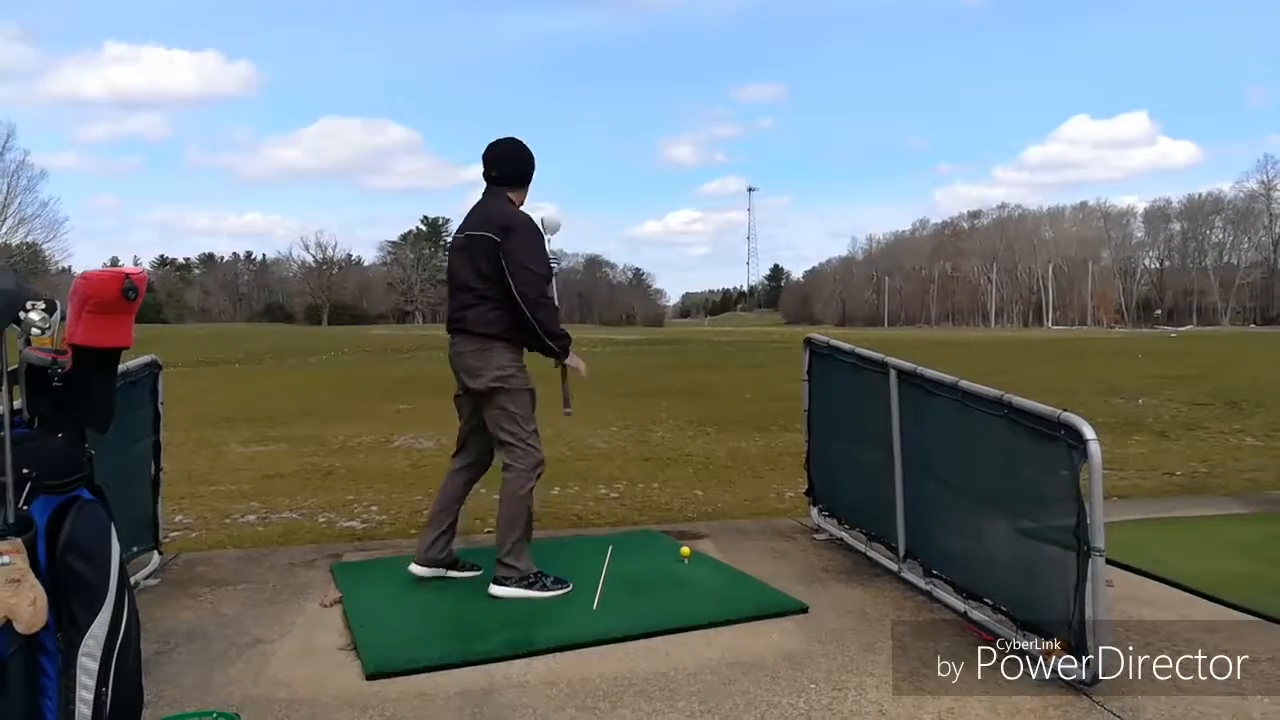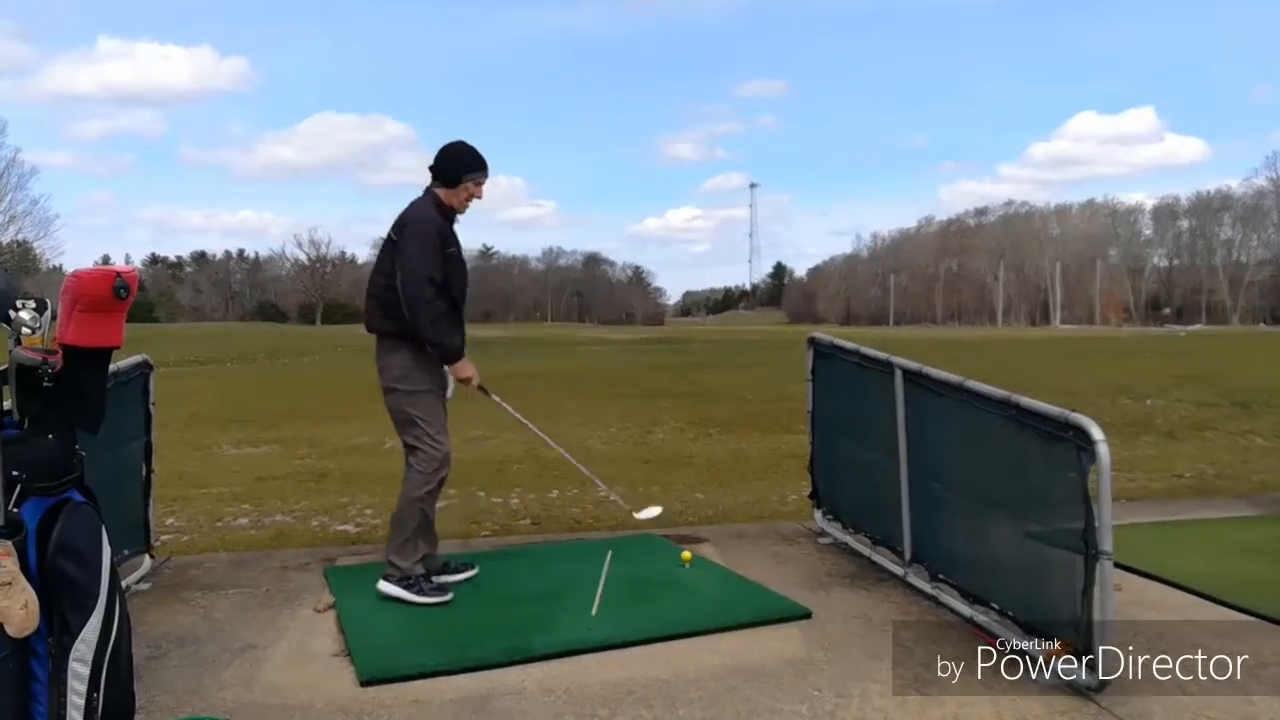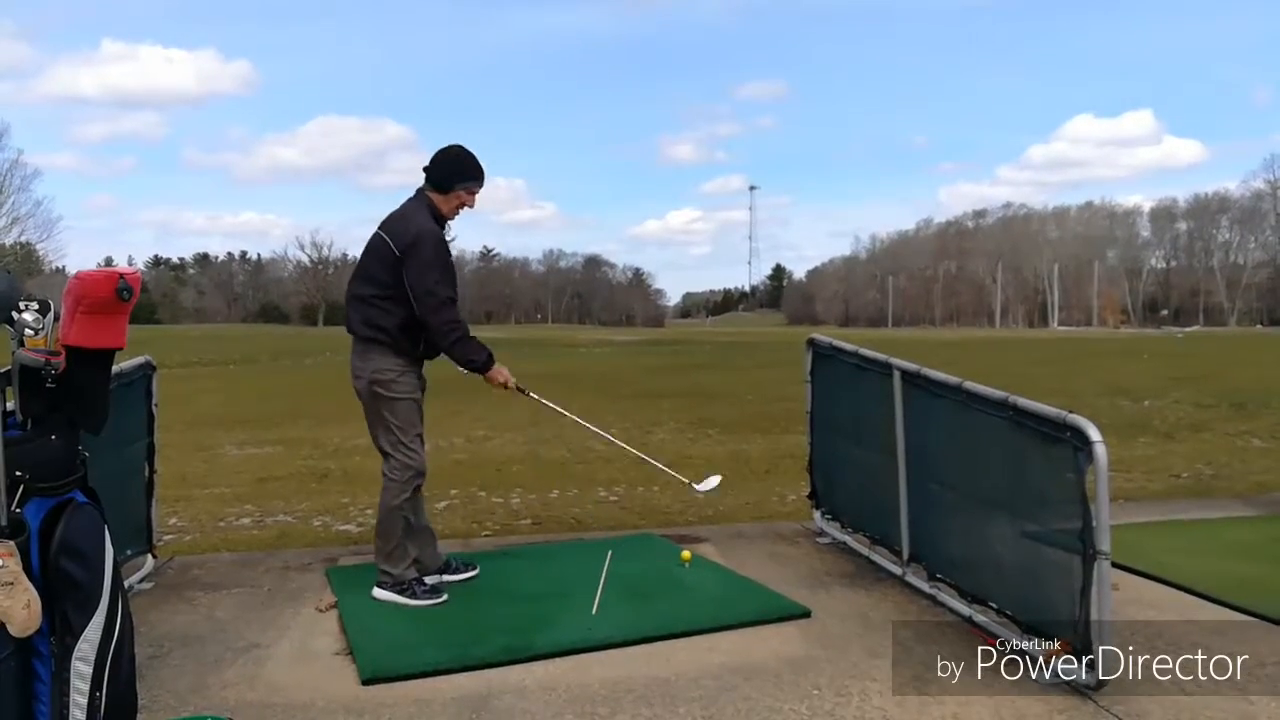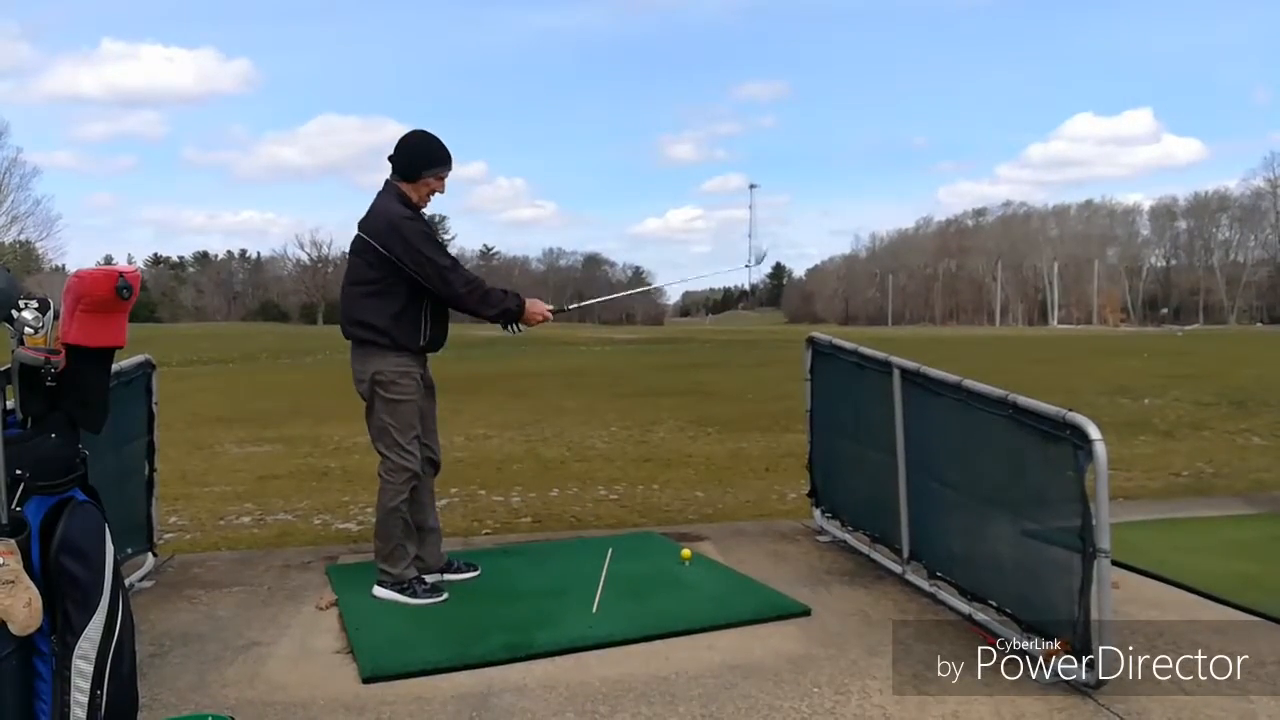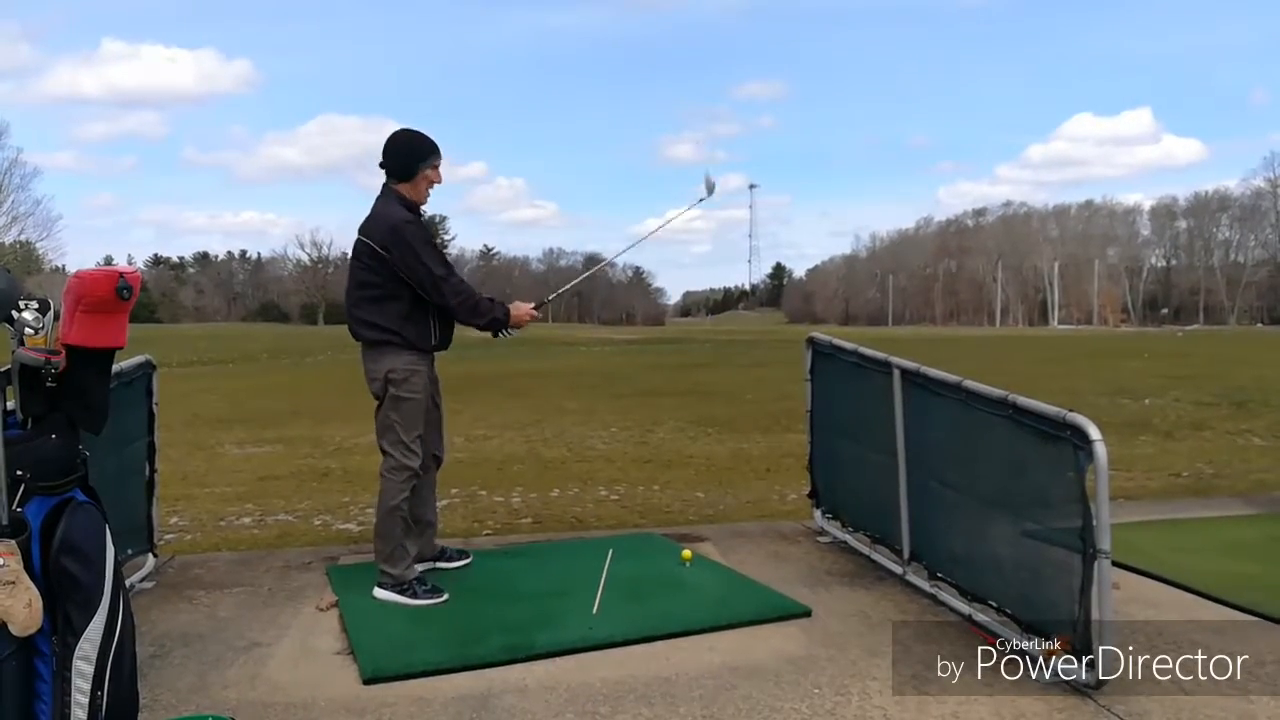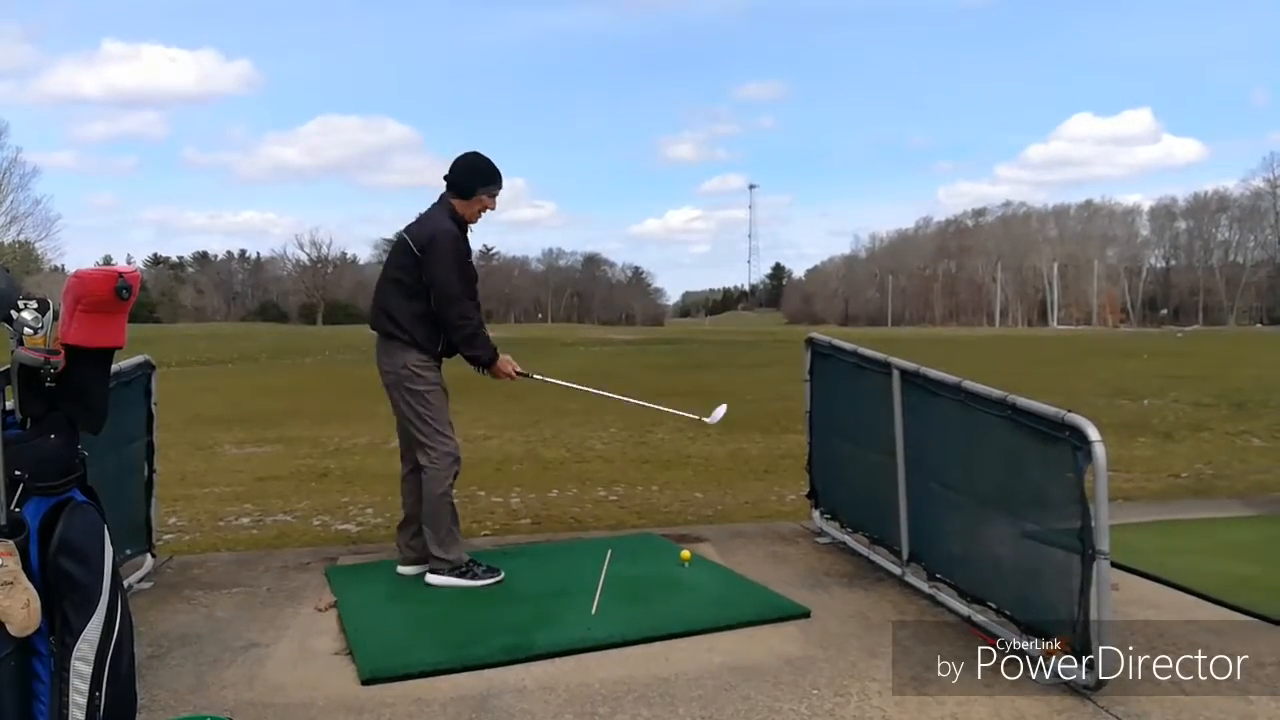
dt=0.7s
person 1, frame 1
left shoulder: (472, 224)
right shoulder: (515, 223)
right elbow: (528, 295)
left wrist: (538, 276)
right wrist: (561, 348)
left hip: (467, 348)
right hip: (494, 353)
left knee: (471, 454)
right knee: (522, 457)
left ankle: (432, 554)
right ankle: (515, 571)
person 1, frame 2
left shoulder: (438, 224)
right shoulder: (424, 222)
right elbow: (416, 296)
left wrist: (454, 355)
right wrist: (455, 356)
left hip: (421, 357)
right hip: (409, 358)
left knee: (424, 458)
right knee: (431, 456)
left ankle: (421, 560)
right ankle: (401, 571)
person 1, frame 3
left shoulder: (412, 221)
right shoulder: (422, 234)
right elbow: (438, 312)
left wrist: (474, 354)
right wrist: (484, 364)
left hip: (394, 357)
right hip: (385, 362)
left knee: (410, 464)
right knee: (405, 466)
left ankle: (425, 561)
right ankle: (394, 576)
person 1, frame 4
left shoulder: (399, 217)
right shoulder: (394, 221)
left elbow: (445, 279)
right elbow: (450, 281)
left wrist: (506, 309)
right wrist: (516, 307)
left hip: (405, 357)
right hip: (386, 360)
left knee: (423, 460)
right knee: (400, 465)
left ankle: (426, 560)
right ankle: (393, 576)
person 1, frame 5
left shoulder: (398, 218)
right shoulder: (396, 224)
left elbow: (439, 284)
right elbow: (442, 288)
left wrist: (493, 314)
right wrist: (502, 315)
left hip: (412, 353)
right hip: (398, 358)
left knee: (427, 455)
right knee: (402, 463)
left ankle: (421, 548)
right ankle: (393, 576)
person 1, frame 6
left shoulder: (437, 227)
right shoulder: (443, 235)
left elbow: (456, 304)
right elbow: (454, 308)
left wrist: (484, 353)
right wrist: (489, 357)
left hip: (407, 350)
right hip: (411, 355)
left knee: (420, 454)
right knee: (440, 454)
left ankle: (414, 551)
right ankle: (447, 561)
